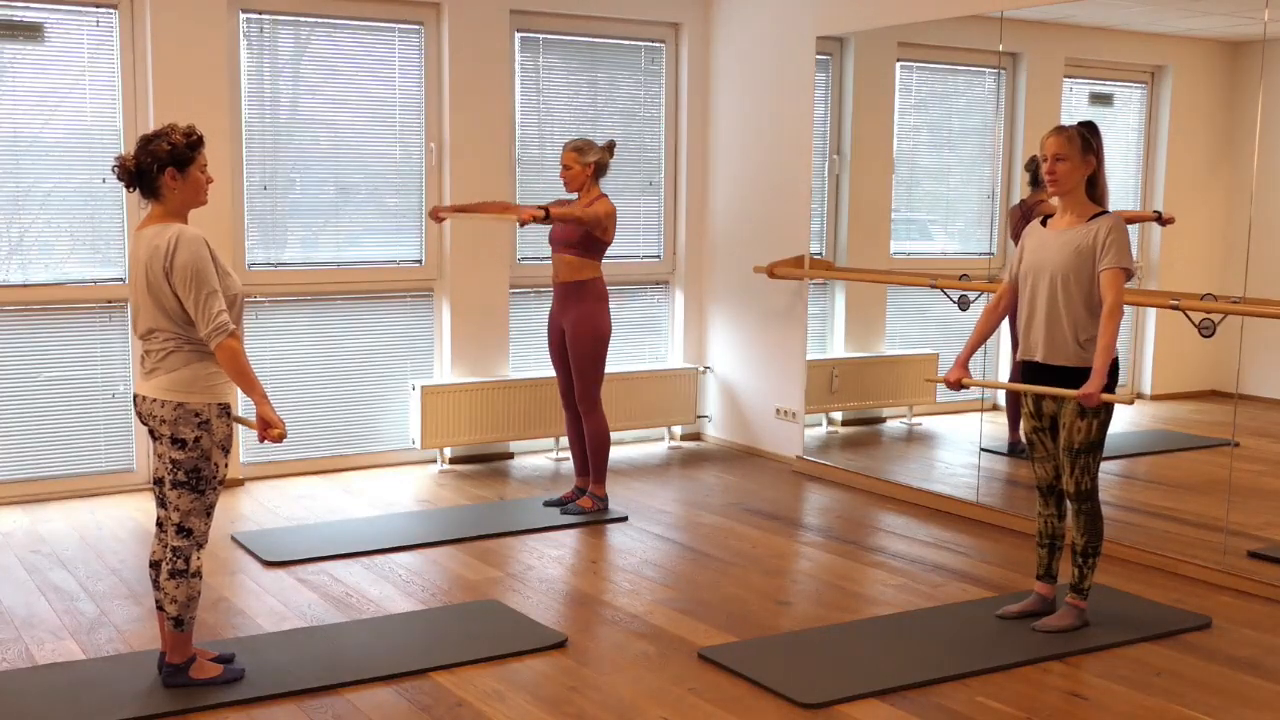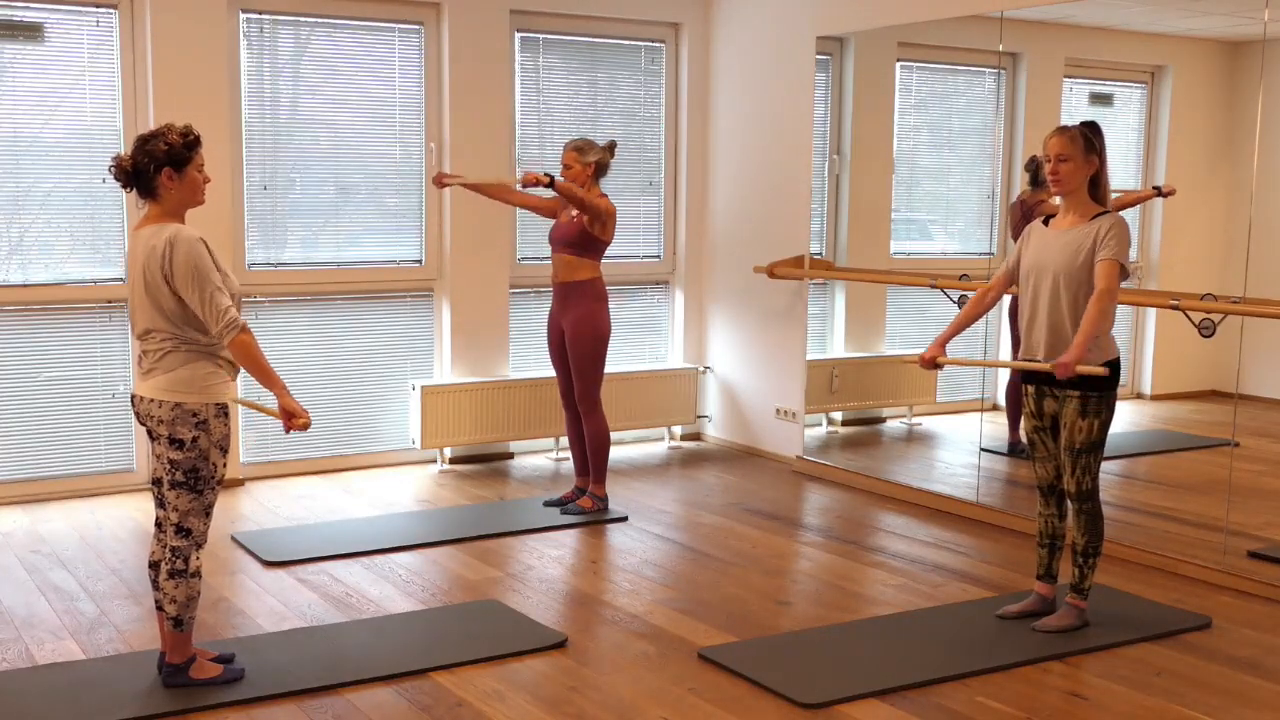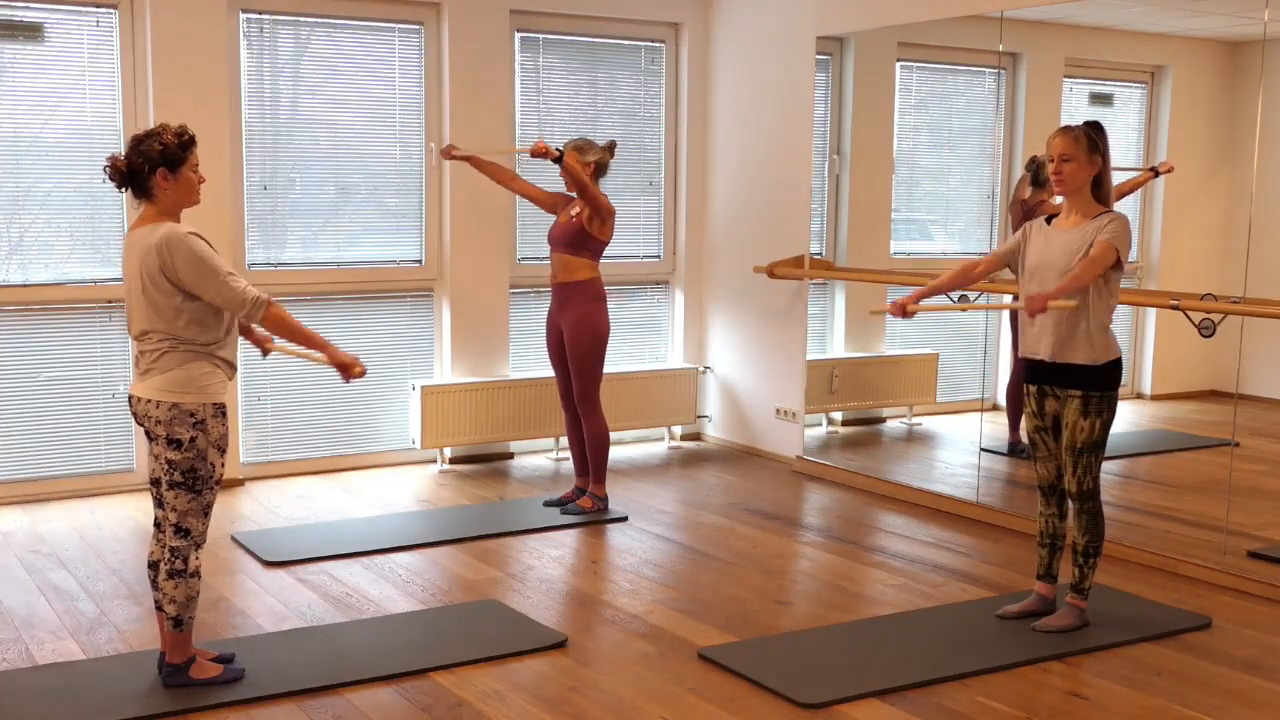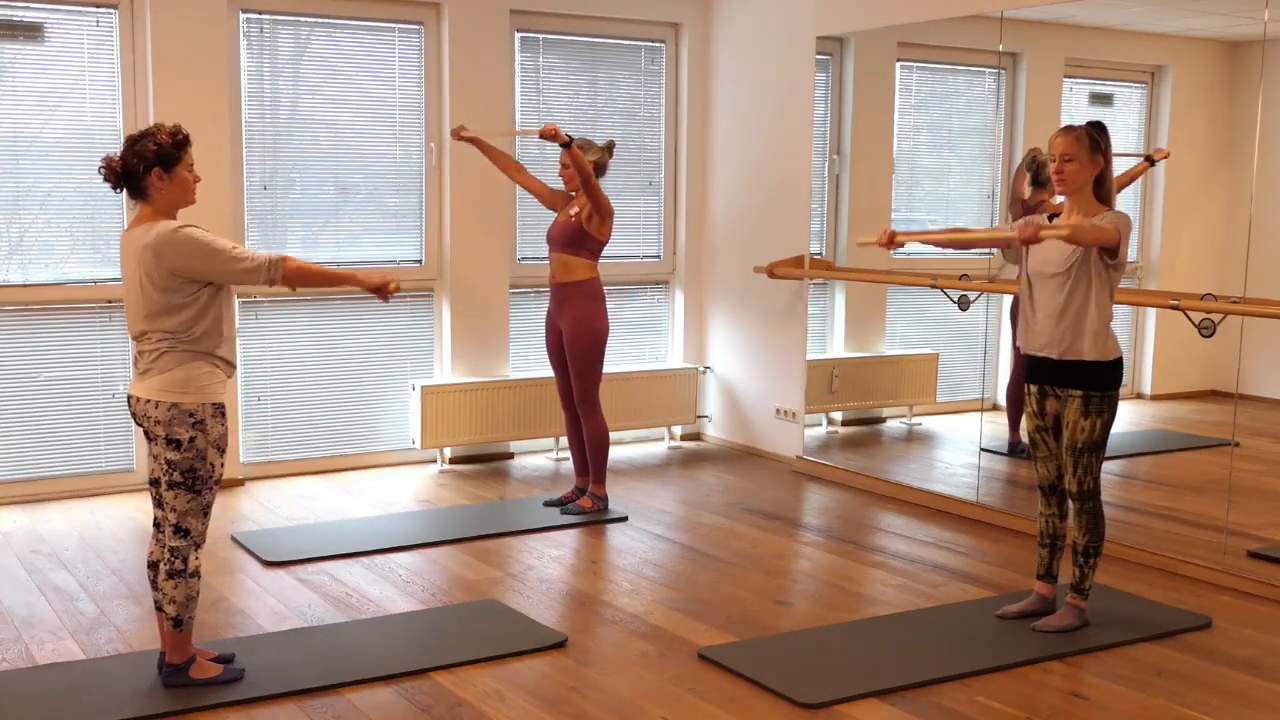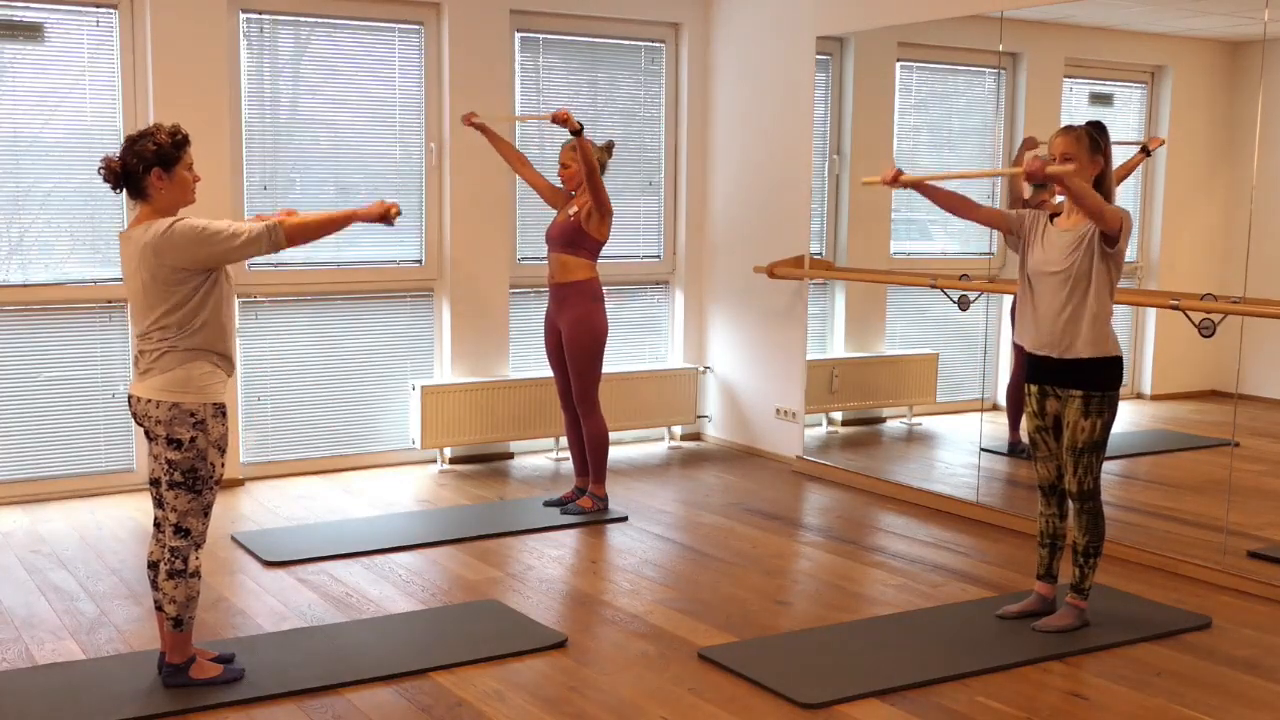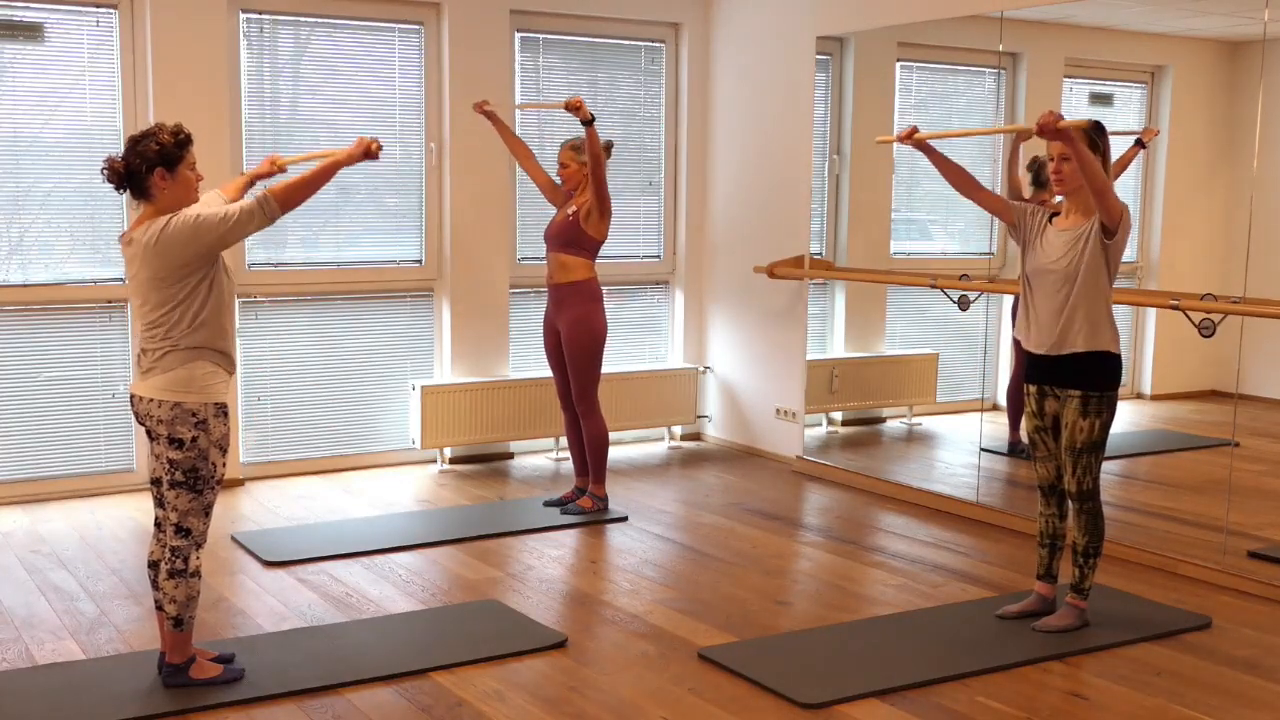
dt=0.3s
person 1, frame 1
left shoulder: (146, 236)
right shoulder: (184, 241)
right elbow: (218, 332)
right wrist: (260, 401)
left hip: (159, 395)
right hip: (192, 402)
left knee: (172, 532)
right knee: (187, 535)
left ankle: (176, 649)
right ankle: (180, 661)
person 1, frame 2
left shoulder: (144, 236)
right shoulder: (180, 241)
right elbow: (226, 327)
right wrist: (281, 392)
left hip: (157, 394)
right hip: (189, 401)
left knee: (171, 531)
right knee: (186, 534)
left ankle: (175, 649)
right ankle: (180, 660)
person 1, frame 3
left shoulder: (142, 235)
right shoulder: (174, 240)
right elbow: (252, 303)
left wrist: (246, 329)
right wrist: (329, 349)
left hip: (157, 396)
right hip: (188, 402)
left knee: (171, 531)
right knee: (185, 535)
left ankle: (176, 649)
right ankle: (181, 661)
person 1, frame 4
left shoulder: (140, 235)
right shoulder: (172, 239)
left elbow: (229, 268)
right elbow: (266, 268)
left wrist: (272, 272)
right wrist: (358, 278)
left hip: (157, 396)
right hip: (187, 402)
left knee: (171, 531)
right knee: (185, 535)
left ankle: (175, 649)
right ankle: (180, 660)
person 1, frame 5
left shoulder: (143, 233)
right shoulder: (174, 236)
left elbow: (231, 232)
right elbow: (272, 236)
left wrist: (269, 216)
right wrist: (361, 213)
left hip: (157, 396)
right hip: (188, 402)
left knee: (171, 532)
right knee: (185, 535)
left ankle: (176, 649)
right ankle: (180, 660)
person 1, frame 6
left shoulder: (145, 231)
right shoulder: (175, 234)
left elbow: (215, 203)
right elbow: (264, 211)
left wrist: (255, 174)
right wrist: (343, 160)
left hip: (158, 395)
right hip: (189, 401)
left knee: (171, 531)
right knee: (186, 535)
left ankle: (176, 648)
right ankle: (181, 661)
person 2, frame 1
left shoulder: (1107, 229)
right shoulder: (1034, 231)
left elbow: (1112, 305)
right elbow: (1003, 299)
left wrist: (1098, 375)
right wrist: (963, 358)
left hip: (1082, 378)
right hip: (1035, 374)
left knee: (1079, 490)
right knee: (1046, 488)
left ankle: (1077, 602)
right ankle: (1043, 590)
person 2, frame 2
left shoulder: (1108, 227)
right shoulder: (1035, 231)
left elbow: (1104, 293)
right elbow: (993, 289)
left wrist: (1076, 351)
right wrist: (943, 340)
left hip: (1087, 377)
right hip: (1038, 374)
left knee: (1080, 489)
right knee: (1048, 488)
left ankle: (1077, 601)
right ankle: (1044, 590)
person 2, frame 3
left shoulder: (1112, 225)
right shoulder: (1035, 230)
left elbow: (1090, 269)
right elbow: (979, 268)
left wrist: (1049, 293)
right wrist: (919, 292)
left hip: (1090, 373)
right hip: (1039, 370)
left knee: (1081, 489)
right knee: (1048, 487)
left ankle: (1077, 602)
right ankle: (1044, 590)
person 2, frame 4
left shoulder: (1113, 224)
right shoulder: (1035, 225)
left elbow: (1088, 236)
right elbow: (971, 240)
left wrist: (1047, 234)
right wrist: (908, 238)
left hip: (1091, 371)
right hip: (1040, 368)
left knee: (1082, 489)
right knee: (1049, 487)
left ankle: (1078, 601)
right ankle: (1043, 591)
person 2, frame 5
left shoulder: (1112, 227)
right shoulder: (1034, 225)
left elbow: (1094, 208)
right elbow: (971, 209)
left wrist: (1057, 176)
right wrist: (914, 183)
left hip: (1090, 371)
right hip: (1041, 368)
left knee: (1082, 489)
right knee: (1048, 487)
left ankle: (1078, 601)
right ankle: (1043, 590)
person 2, frame 6
left shoulder: (1109, 223)
right shoulder: (1033, 222)
left elbow: (1101, 188)
right elbow: (975, 190)
left wrist: (1068, 136)
right wrist: (925, 148)
left hip: (1089, 370)
right hip: (1040, 367)
left knee: (1081, 489)
right knee: (1048, 487)
left ankle: (1077, 601)
right ankle: (1043, 590)
person 3, frame 1
left shoulder: (602, 208)
right shoulder: (566, 207)
left elbow: (577, 216)
right elbow: (508, 209)
left wrist: (541, 213)
right wrist: (456, 207)
left hip: (588, 307)
right hip: (561, 307)
left knee: (588, 403)
right knee: (570, 403)
left ankle: (598, 493)
right ankle: (581, 485)
person 3, frame 2
left shoulder: (601, 207)
right shoulder: (564, 207)
left elbow: (577, 196)
right elbow: (511, 196)
left wrist: (547, 181)
right wrist: (460, 181)
left hip: (587, 307)
right hip: (561, 307)
left knee: (588, 402)
right knee: (569, 402)
left ankle: (598, 492)
right ankle: (581, 485)
person 3, frame 3
left shoulder: (601, 208)
right shoulder: (563, 205)
left elbow: (583, 184)
right elbow: (513, 181)
left wrist: (556, 156)
right wrist: (468, 158)
left hip: (586, 307)
right hip: (559, 307)
left knee: (587, 403)
right knee: (569, 403)
left ankle: (598, 492)
right ankle: (581, 484)
person 3, frame 4
left shoulder: (599, 208)
right shoulder: (564, 203)
left elbow: (588, 177)
right elbow: (517, 172)
left wrist: (564, 141)
right wrist: (475, 141)
left hip: (585, 308)
right hip: (558, 308)
left knee: (587, 403)
right knee: (569, 404)
left ankle: (598, 492)
right ankle: (582, 485)
person 3, frame 5
left shoulder: (598, 205)
right shoulder: (564, 203)
left elbow: (592, 169)
right elbow: (521, 166)
left wrist: (575, 130)
right wrist: (484, 130)
left hip: (584, 307)
right hip: (557, 308)
left knee: (586, 403)
right knee: (568, 403)
left ankle: (598, 492)
right ankle: (581, 484)
person 3, frame 6
left shoulder: (597, 206)
right shoulder: (563, 202)
left elbow: (598, 163)
right elbow: (526, 159)
left wrist: (586, 120)
right wrist: (494, 119)
left hip: (582, 307)
right hip: (556, 308)
left knee: (586, 404)
right knee: (568, 404)
left ankle: (598, 492)
right ankle: (581, 485)
person 4, frame 1
left shoulder: (1016, 211)
right shoulder: (1053, 213)
right elbow: (1112, 218)
right wrist: (1155, 215)
left hip: (1021, 300)
left knee: (1019, 370)
left ankle: (1014, 438)
person 4, frame 2
left shoulder: (1017, 208)
right shoulder: (1053, 213)
right elbow: (1112, 205)
left wrist: (1031, 190)
right wrist: (1156, 192)
left hip: (1021, 300)
left knee: (1019, 370)
left ankle: (1014, 438)
person 4, frame 3
left shoulder: (1017, 209)
right shoulder: (1056, 214)
left elbow: (1022, 186)
right elbow: (1115, 194)
left wrist: (1029, 171)
right wrist: (1153, 172)
left hip: (1023, 301)
left knee: (1020, 370)
left ankle: (1014, 438)
person 4, frame 4
left shoulder: (1018, 208)
right shoulder: (1058, 213)
left elbow: (1018, 179)
right elbow: (1112, 188)
left wrist: (1028, 158)
right wrist: (1150, 160)
left hip: (1023, 301)
left knee: (1020, 371)
left ankle: (1014, 438)
person 4, frame 5
left shoulder: (1019, 207)
right shoulder: (1061, 212)
left elbow: (1015, 176)
right elbow: (1110, 182)
left wrist: (1023, 150)
right wrist: (1145, 152)
left knee: (1020, 371)
left ankle: (1014, 438)
person 4, frame 6
left shoulder: (1019, 207)
right shoulder: (1059, 212)
left elbow: (1012, 172)
right elbow: (1107, 178)
left wrist: (1018, 141)
right wrist: (1141, 142)
left hip: (1024, 300)
left knee: (1021, 371)
left ankle: (1014, 439)
